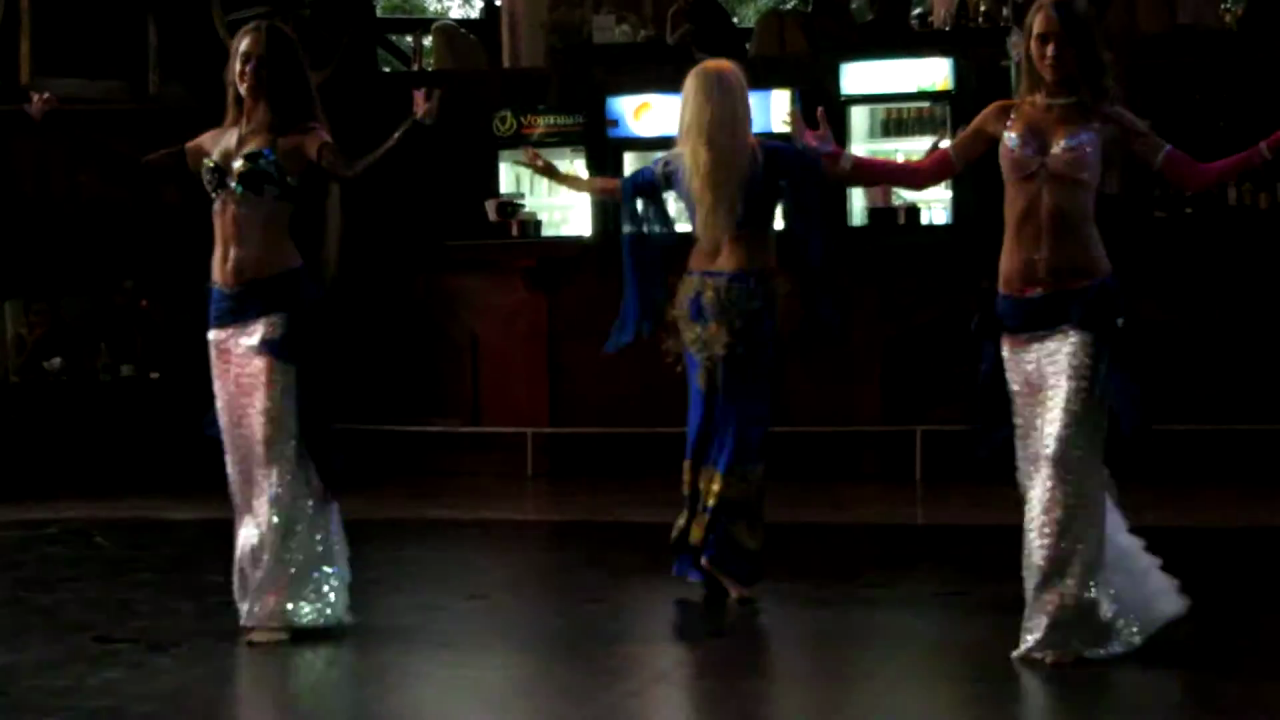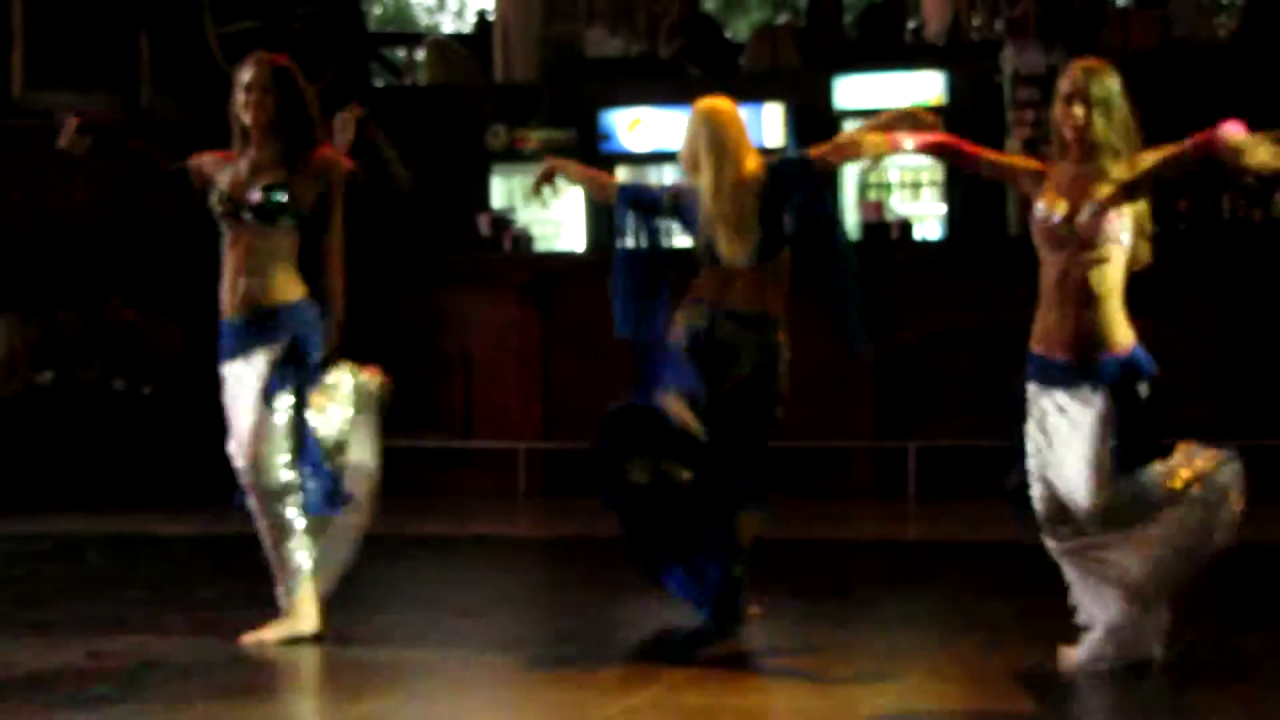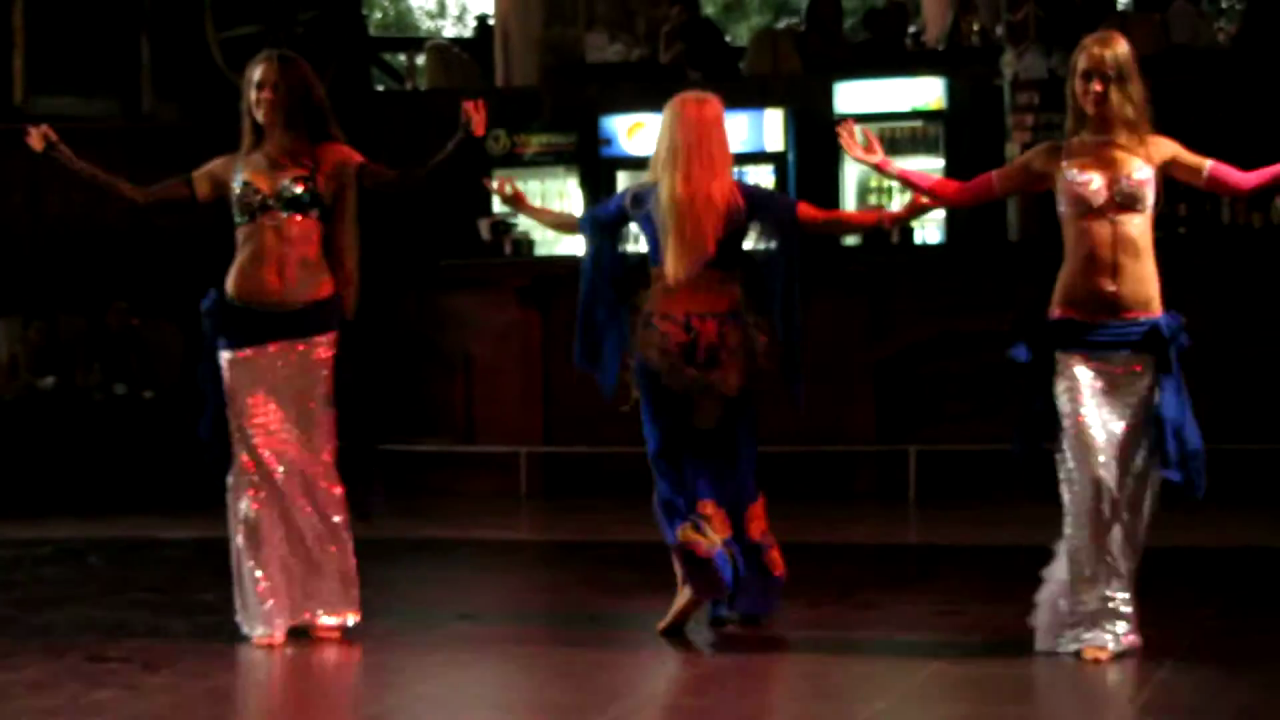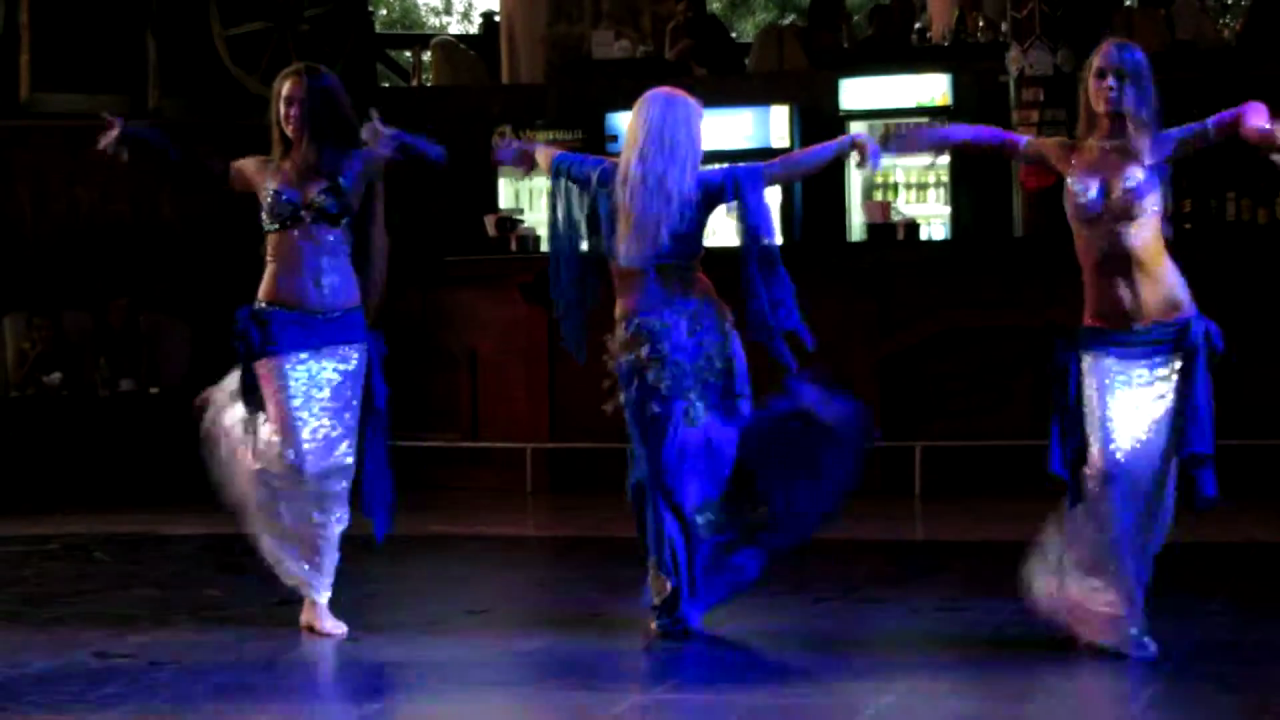
dt=1s
person 1, frame 1
left shoulder: (1106, 120)
right shoulder: (1003, 116)
left elbow: (1192, 176)
right elbow: (923, 173)
right wrist: (840, 159)
left hip: (1082, 305)
right hip: (1017, 310)
left knee: (1064, 457)
right knee: (1041, 460)
left ankle: (1063, 622)
right ankle: (1095, 603)
person 1, frame 2
left shoulder: (1133, 172)
right shoulder: (1040, 178)
left elbow: (1223, 139)
right elbow: (978, 158)
left wrist: (1228, 136)
right wrist: (911, 140)
left hip: (1111, 368)
right hip: (1048, 370)
left knee: (1085, 499)
right knee: (1057, 511)
right ankle: (1119, 627)
person 1, frame 3
left shoulder: (1154, 150)
right shoulder: (1052, 157)
right elbow: (962, 194)
right wrist: (886, 166)
left hip: (1143, 331)
right hip: (1076, 331)
left knee: (1133, 478)
right knee: (1092, 475)
left ankle: (1112, 613)
right ankle: (1091, 619)
person 1, frame 4
left shoulder: (1160, 148)
right shoulder: (1065, 154)
right elbow: (993, 138)
right wrist: (923, 137)
left hip: (1169, 332)
right hip: (1105, 338)
left knee: (1151, 476)
right knee: (1112, 465)
left ankle: (1114, 606)
right ankle: (1096, 605)
person 2, frame 1
left shoulder: (303, 137)
right shoulder: (218, 140)
left elbow: (351, 173)
right elbow: (138, 166)
left wrist: (411, 128)
left hip: (280, 303)
right hip: (228, 307)
left knee: (276, 447)
right knee: (245, 450)
left ankle: (293, 597)
right ankle: (270, 590)
person 2, frame 2
left shoulder: (313, 163)
right shoulder: (221, 166)
right elbow: (151, 169)
right wrist: (88, 145)
left hip: (285, 328)
right hip: (236, 332)
left knee: (271, 462)
right knee: (259, 470)
right ankle: (302, 589)
person 2, frame 3
left shoulder: (330, 158)
right shoulder: (230, 168)
left elbow: (406, 183)
right elbow: (144, 198)
left wrist: (464, 141)
right wrist: (63, 156)
left hip: (312, 324)
right hip: (246, 325)
left knee: (313, 463)
right knee: (257, 466)
left ankle: (325, 604)
right ankle: (270, 608)
person 2, frame 4
left shoulder: (355, 162)
right shoulder: (261, 170)
left elbow: (436, 157)
right elbow: (190, 164)
left wrist: (390, 137)
right wrist: (130, 136)
left hip: (343, 326)
right hip: (281, 325)
left knee: (336, 461)
right knee: (302, 455)
left ankle: (314, 596)
person 3, frame 1
left shoulder: (679, 162)
right shoulder: (766, 155)
left elbow: (616, 188)
left wrist: (558, 176)
left hip: (699, 295)
right hip: (748, 295)
left knee: (707, 426)
right knee: (742, 430)
left ankle: (697, 552)
right ankle: (729, 564)
person 3, frame 2
left shoulder: (687, 196)
right shoulder: (772, 178)
left elbow: (613, 192)
left wrist: (561, 168)
right wrist: (898, 122)
left hip: (699, 329)
right hip: (757, 339)
right knee: (741, 469)
left ankle: (672, 411)
right ankle: (724, 600)
person 3, frame 3
left shoulder: (644, 197)
right shoulder: (739, 196)
left elbow: (578, 224)
right elbow: (824, 222)
left wrist: (523, 207)
right wrist: (900, 215)
left hip: (663, 337)
right hip: (726, 336)
left knee: (675, 464)
right knee: (732, 463)
left ankle: (694, 577)
right ankle: (744, 594)
person 3, frame 4
left shoulder: (605, 177)
right shoulder: (699, 185)
left elbow: (550, 159)
right elbow: (781, 168)
left wrist: (525, 153)
right wrist: (849, 142)
left hip: (639, 336)
right hip: (700, 323)
left knee: (664, 470)
right knee: (724, 438)
left ankle: (675, 608)
